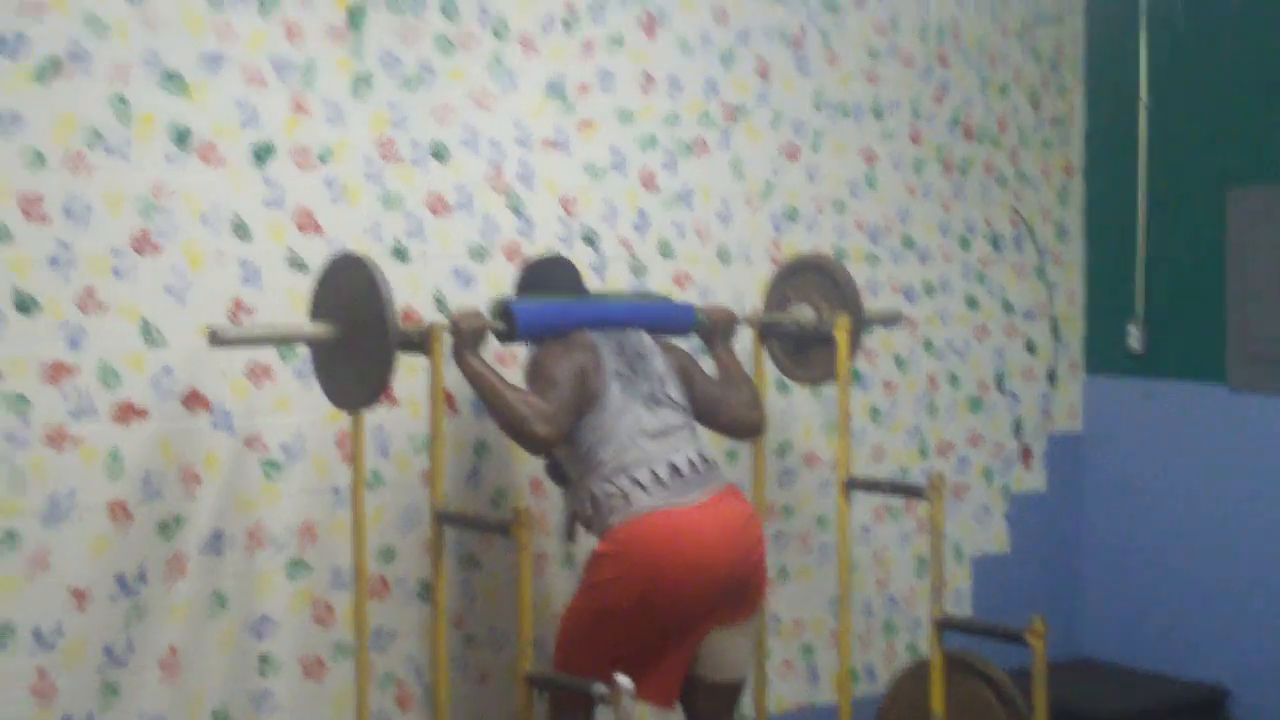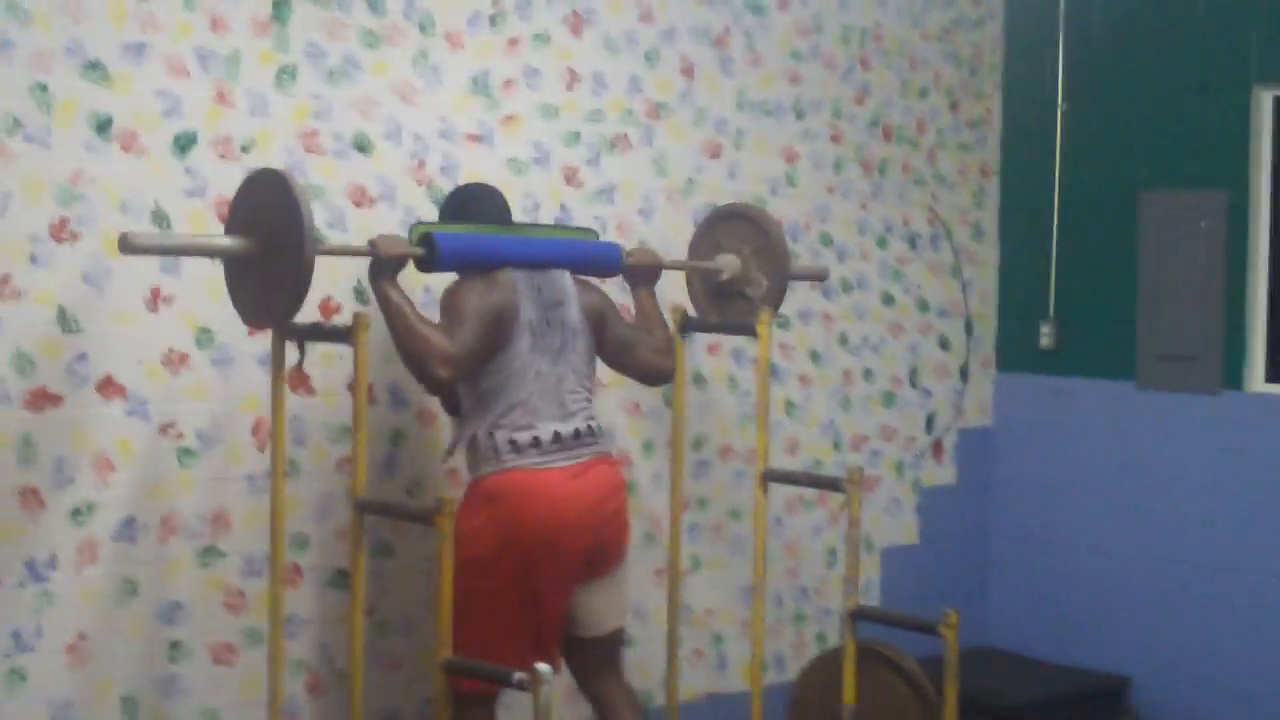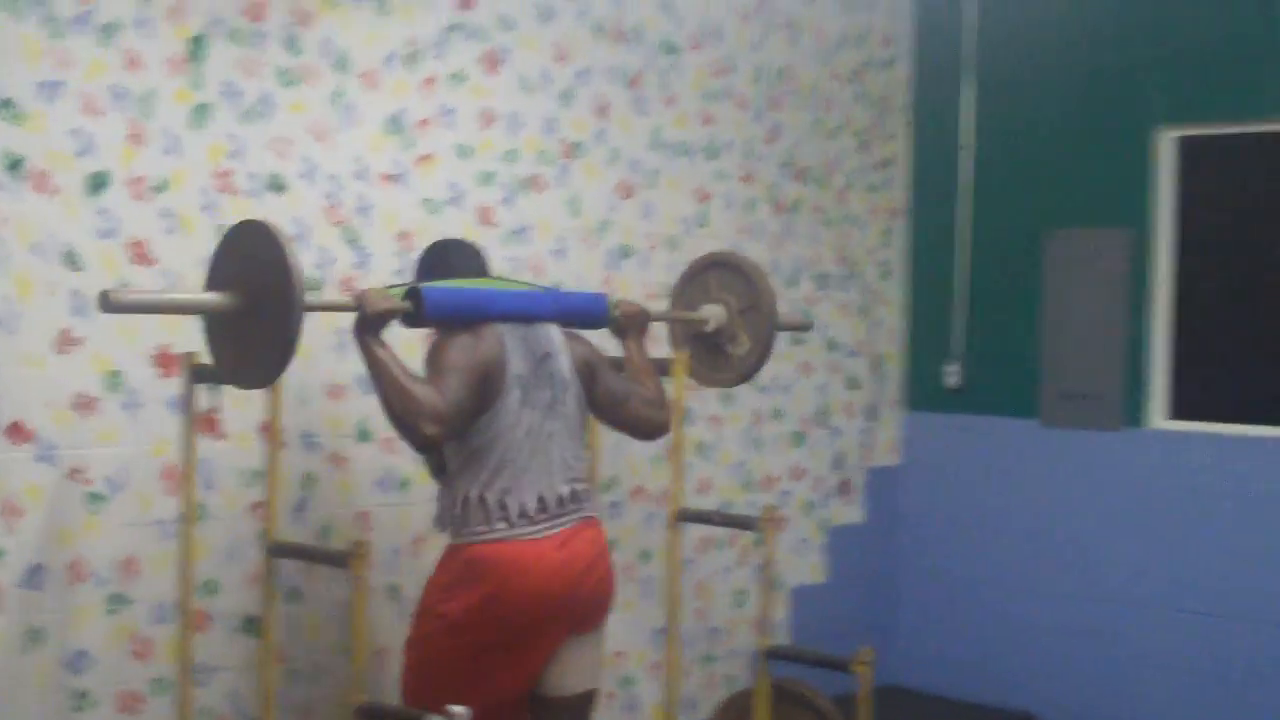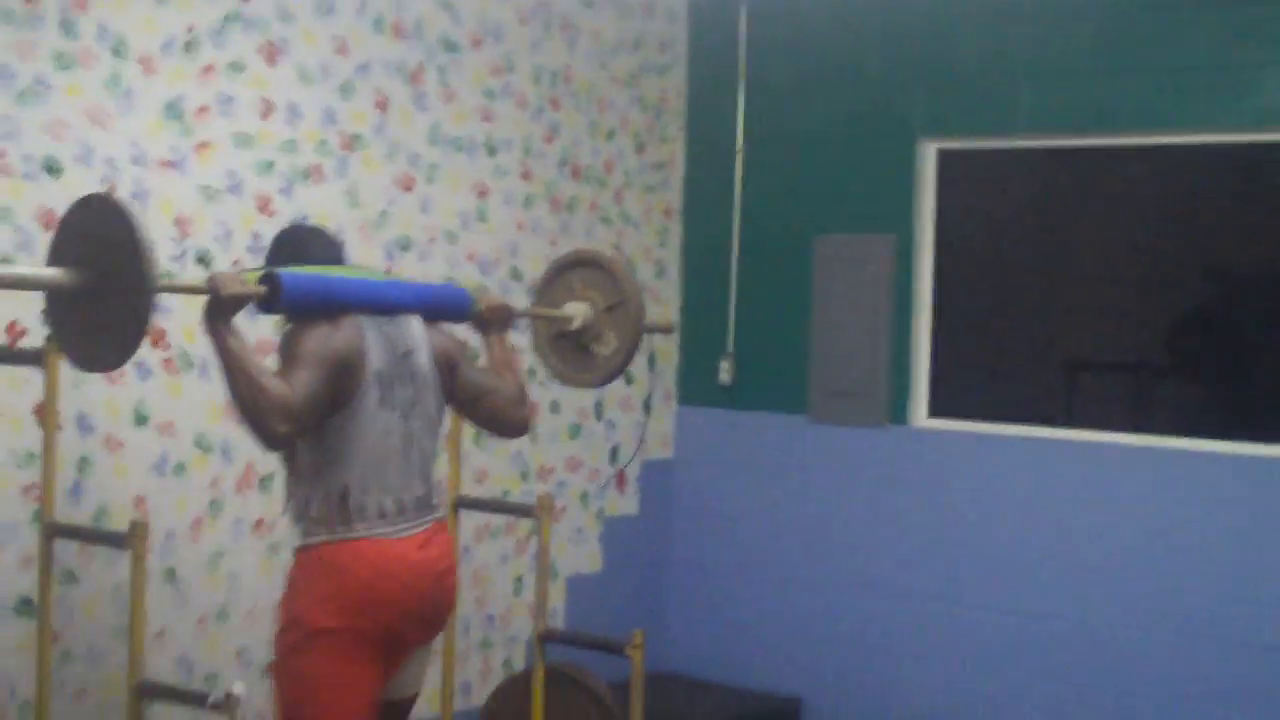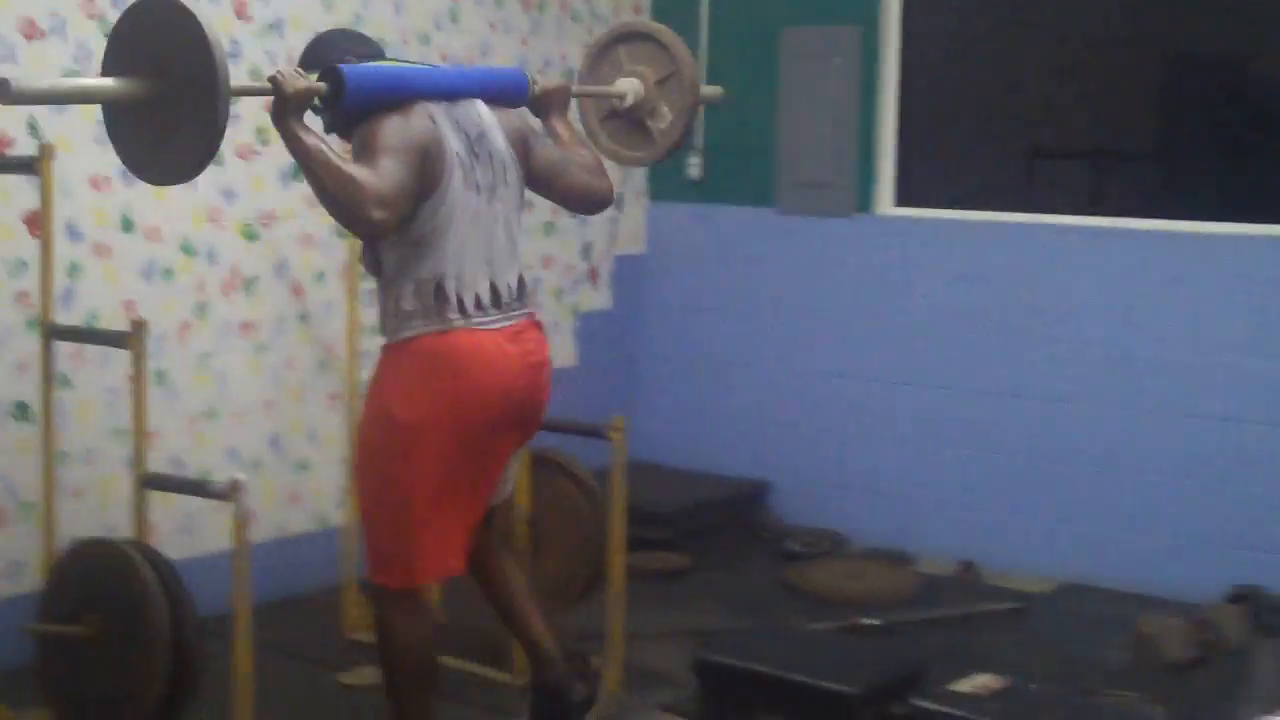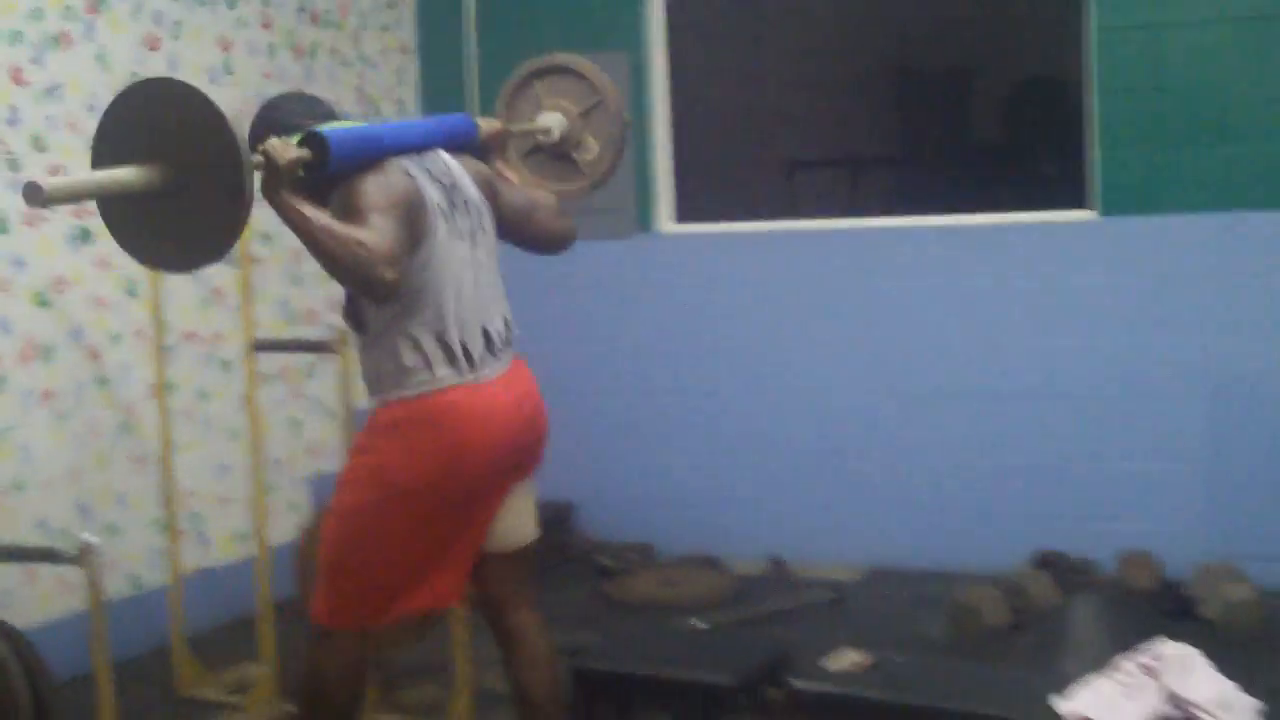
dt=0.5s
person 1, frame 1
left shoulder: (562, 356)
right shoulder: (659, 350)
left elbow: (542, 429)
right elbow: (748, 418)
left wrist: (468, 356)
right wrist: (721, 343)
left hip: (653, 546)
right hip: (736, 532)
person 1, frame 2
left shoulder: (478, 291)
right shoulder: (580, 291)
left elbow: (443, 367)
right elbow: (659, 364)
left wrist: (386, 283)
right wrist: (642, 286)
left hip: (517, 498)
right hip: (598, 488)
right knee: (604, 675)
person 1, frame 3
left shoulder: (464, 345)
right shoulder: (568, 345)
left elbow: (430, 423)
right elbow: (652, 419)
left wrist: (370, 338)
right wrist: (633, 338)
left hip: (500, 566)
right hip: (583, 555)
person 1, frame 4
left shoulder: (321, 338)
right shoulder: (426, 337)
left elbow: (277, 423)
right elbow: (512, 415)
left wrist: (221, 326)
right wrist: (494, 335)
left hip: (348, 566)
right hip: (429, 559)
person 1, frame 5
left shoulder: (394, 129)
right shoulder: (500, 119)
left elbow: (374, 210)
right elbow: (595, 190)
left wrist: (292, 124)
right wrist: (555, 115)
left hip: (441, 364)
right hip: (520, 352)
left knee: (398, 576)
right knee: (477, 533)
person 1, frame 6
left shoulder: (370, 186)
right shoulder: (454, 165)
left elbow: (379, 271)
right elbow: (556, 230)
left wrist: (286, 199)
right wrist: (498, 158)
left hip: (434, 420)
right hip: (513, 399)
left knee: (341, 617)
right knee: (513, 603)
